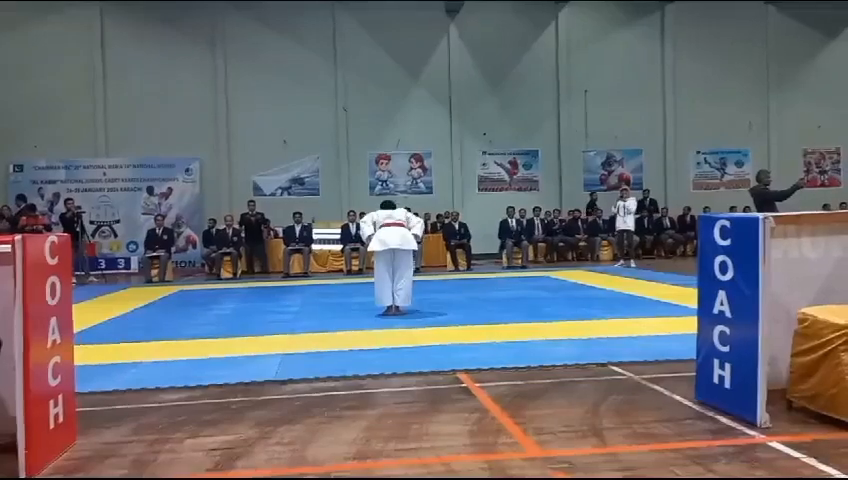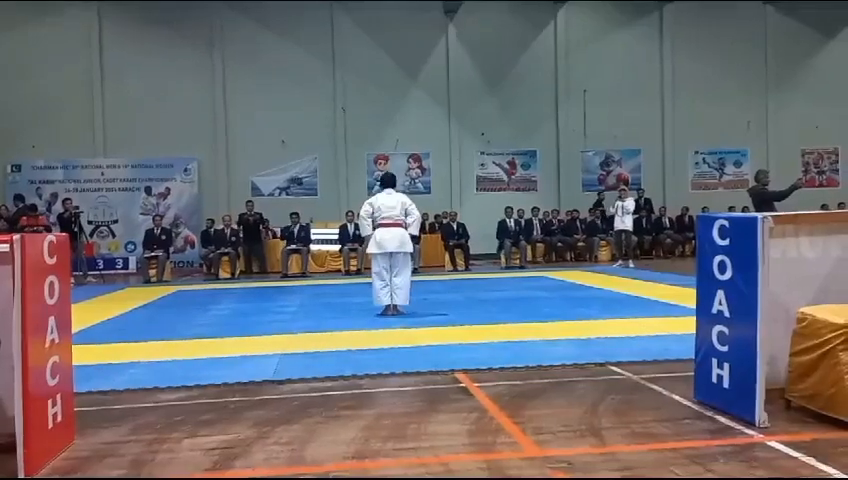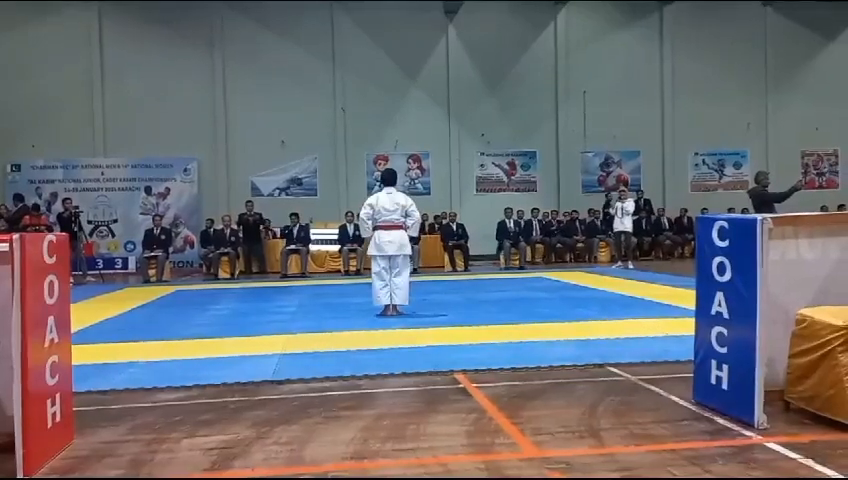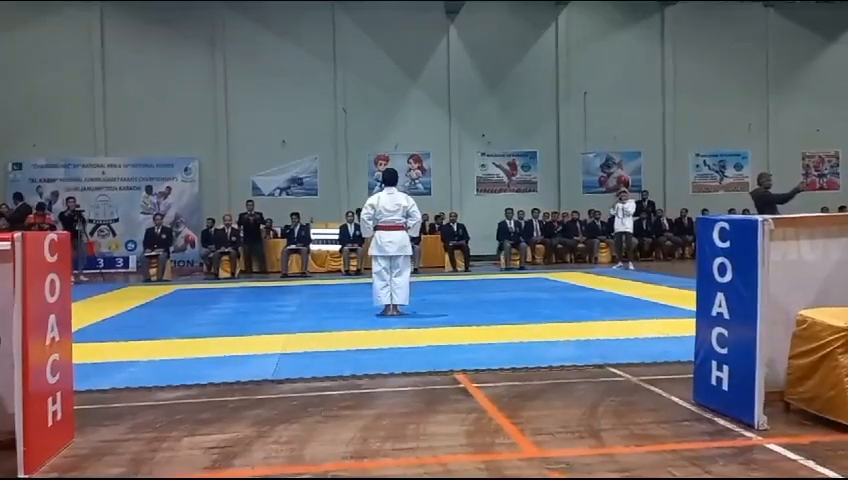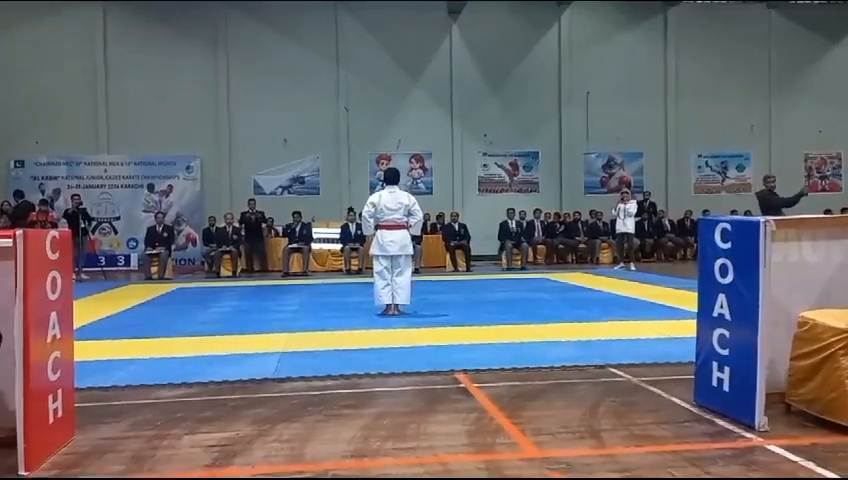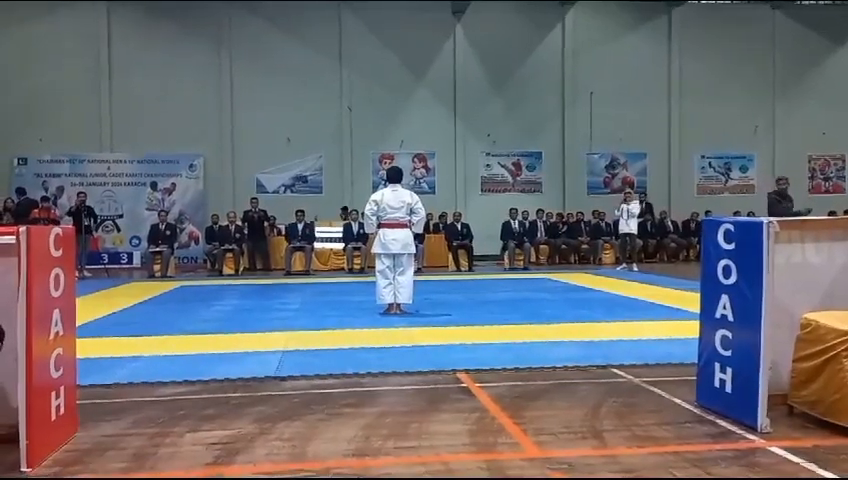
dt=0.3s
person 1, frame 1
left shoulder: (375, 214)
right shoulder: (403, 212)
left elbow: (365, 222)
right elbow: (418, 222)
left wrist: (369, 238)
right wrist: (414, 237)
left hip: (383, 238)
right hip: (402, 237)
left knee: (383, 275)
right knee: (403, 274)
left ankle: (389, 307)
right ankle: (398, 307)
person 1, frame 2
left shoulder: (374, 199)
right shoulder: (403, 198)
left elbow: (364, 216)
right elbow: (415, 215)
left wrist: (368, 235)
right wrist: (409, 233)
left hip: (380, 237)
right hip: (400, 236)
left knee: (381, 274)
right knee: (400, 273)
left ankle: (386, 307)
right ankle: (396, 306)
person 1, frame 3
left shoulder: (374, 198)
right shoulder: (404, 198)
left elbow: (364, 217)
right elbow: (415, 217)
left wrist: (369, 234)
right wrist: (408, 233)
left hip: (380, 238)
right hip: (399, 238)
left knee: (381, 274)
right knee: (399, 273)
left ankle: (386, 307)
right ankle: (395, 307)
person 1, frame 4
left shoulder: (375, 198)
right shoulder: (405, 198)
left elbow: (365, 217)
right elbow: (416, 217)
left wrist: (371, 234)
right wrist: (408, 233)
left hip: (381, 238)
right hip: (400, 238)
left knee: (381, 274)
right knee: (400, 274)
left ankle: (387, 307)
right ankle: (396, 307)
person 1, frame 5
left shoulder: (376, 197)
right shoulder: (407, 197)
left elbow: (366, 215)
right elbow: (418, 215)
left wrist: (372, 232)
right wrist: (409, 231)
left hip: (383, 237)
right hip: (401, 237)
left knee: (383, 273)
right knee: (401, 273)
left ankle: (388, 306)
right ankle: (397, 306)
person 1, frame 6
left shoulder: (378, 195)
right shoulder: (410, 195)
left elbow: (368, 213)
right elbow: (420, 214)
left wrist: (374, 230)
right wrist: (412, 229)
left hip: (385, 236)
right hip: (404, 236)
left knee: (385, 273)
right knee: (404, 272)
left ankle: (390, 305)
right ankle: (399, 305)
